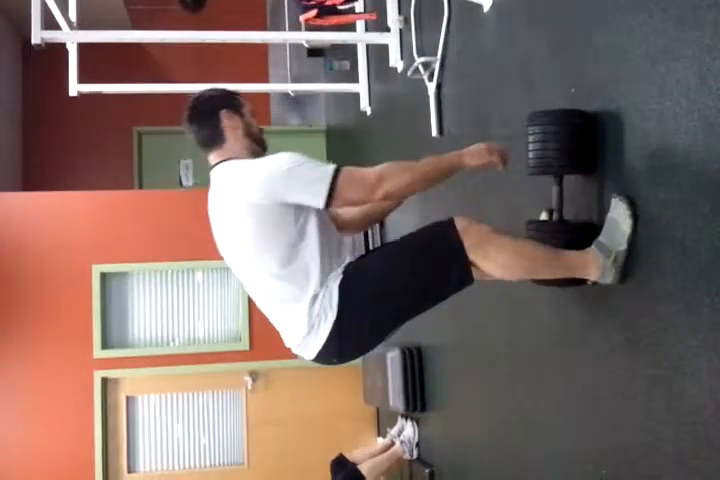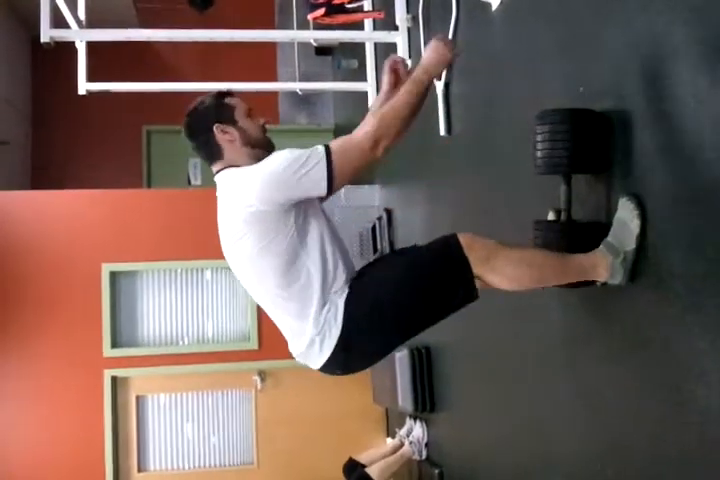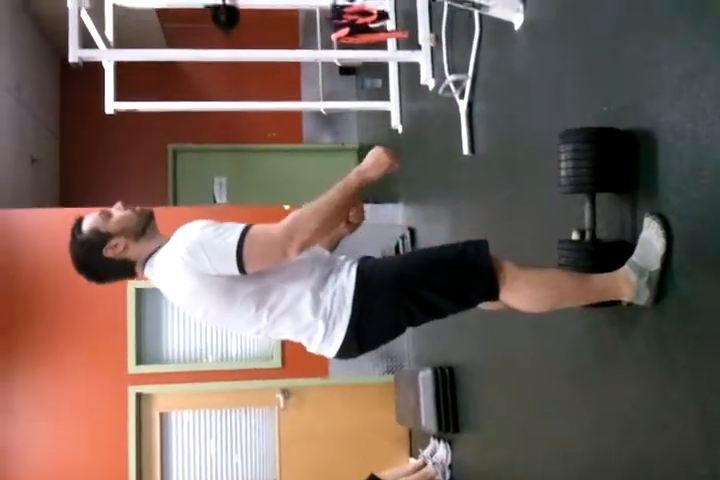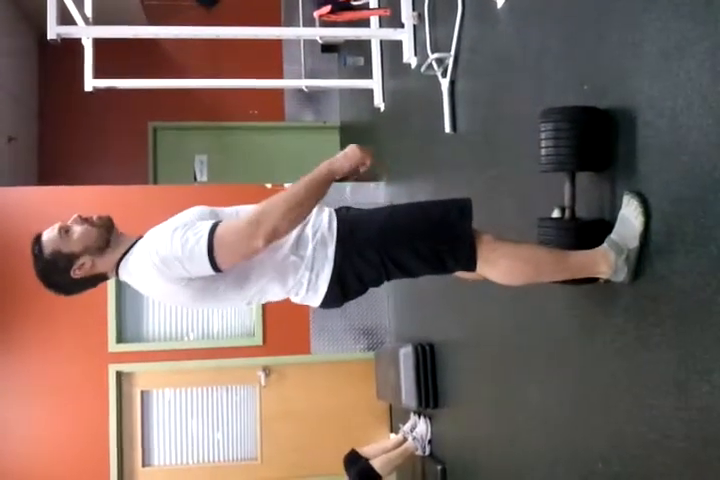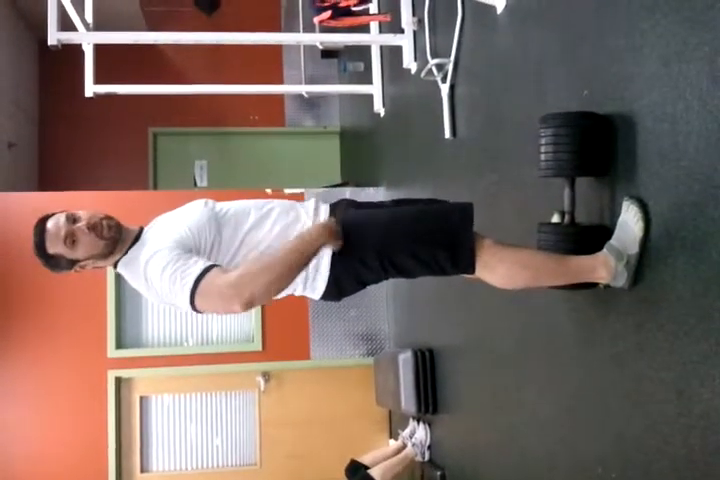
dt=1s
person 1, frame 1
left shoulder: (230, 193)
right shoulder: (268, 173)
left elbow: (340, 221)
right elbow: (374, 184)
left wrist: (403, 186)
right wrist: (459, 160)
left hip: (322, 329)
right hip: (337, 321)
left knee: (456, 258)
right knee: (467, 235)
left ankle: (565, 266)
right ankle: (595, 264)
person 1, frame 2
left shoulder: (243, 190)
right shoulder: (268, 175)
left elbow: (355, 151)
right elbow: (370, 146)
left wrist: (389, 93)
right wrist: (429, 69)
left hip: (333, 334)
right hip: (344, 333)
left knee: (462, 258)
right knee: (474, 252)
left ankle: (578, 264)
right ankle: (604, 264)
person 1, frame 3
left shoulder: (178, 271)
right shoulder: (189, 246)
right elbow: (289, 240)
left wrist: (335, 228)
right wrist: (362, 174)
left hip: (342, 321)
right hip: (356, 303)
left knee: (480, 278)
right knee: (499, 274)
left ankle: (592, 287)
right ankle: (626, 282)
person 1, frame 4
left shoulder: (154, 254)
right shoulder: (163, 258)
right elbow: (263, 234)
left wrist: (318, 183)
right wrist: (333, 166)
left hip: (327, 240)
right hip: (337, 256)
left knee: (461, 248)
right knee: (477, 247)
left ankle: (557, 263)
right ankle: (605, 259)
person 1, frame 5
left shoulder: (163, 227)
right shoulder: (156, 270)
right elbow: (238, 295)
left wrist: (316, 225)
right wrist: (315, 237)
left hip: (329, 216)
right hip: (335, 257)
left knee: (461, 247)
right knee: (477, 252)
left ankle: (556, 266)
right ankle: (605, 264)
